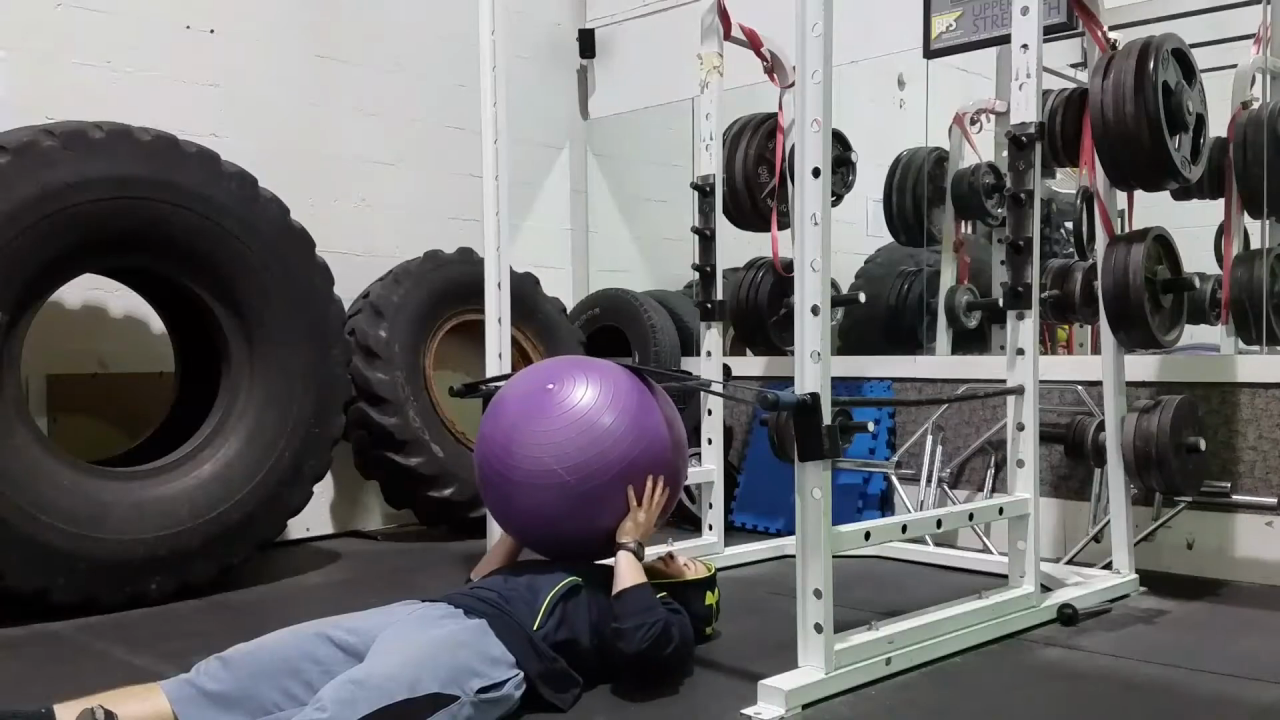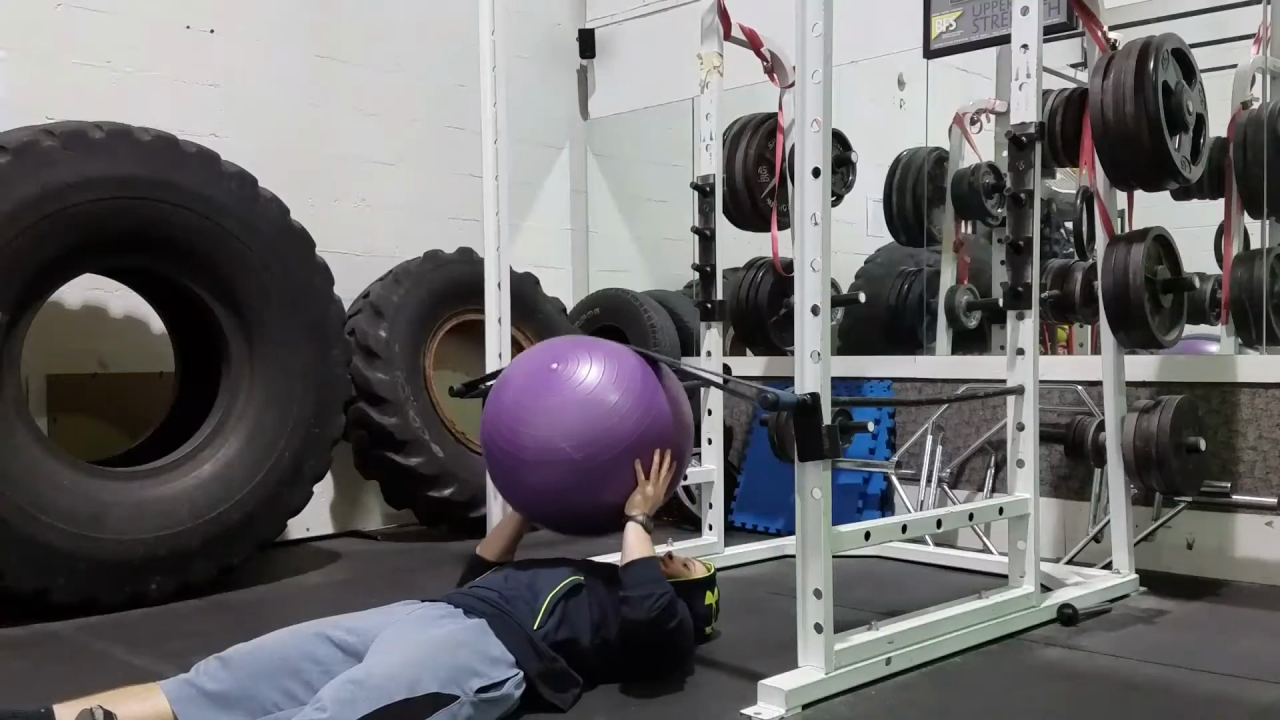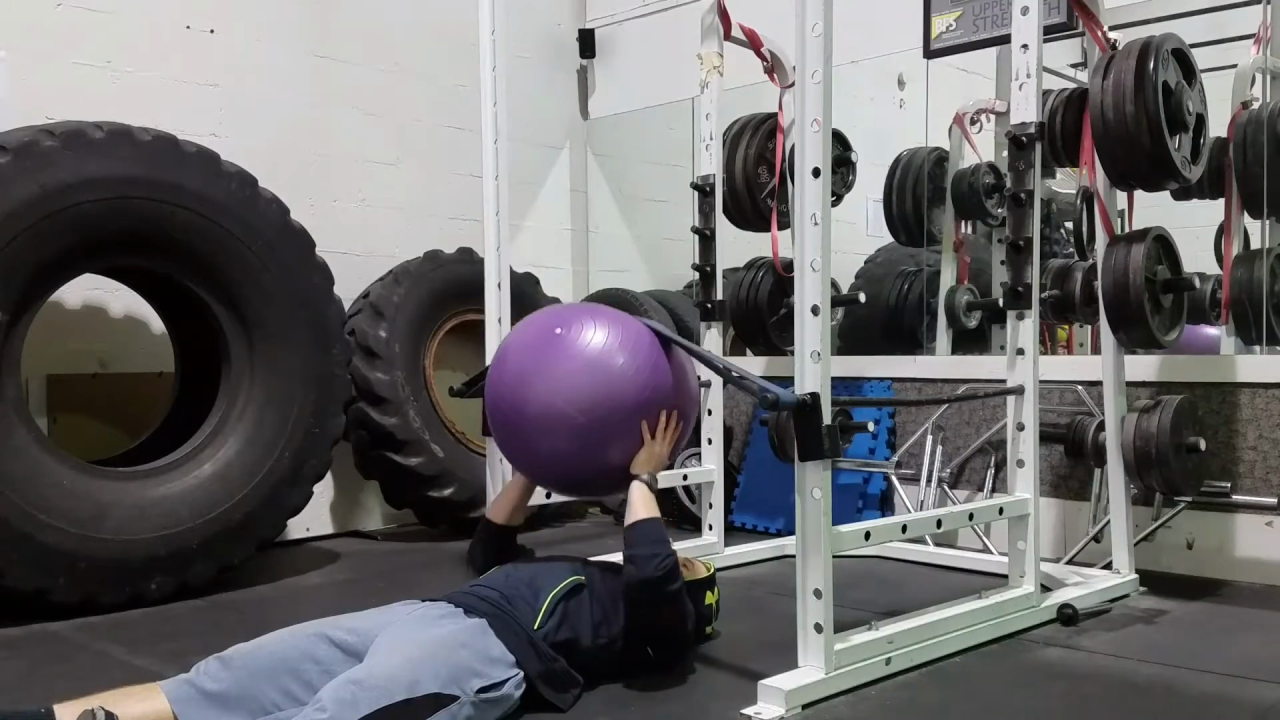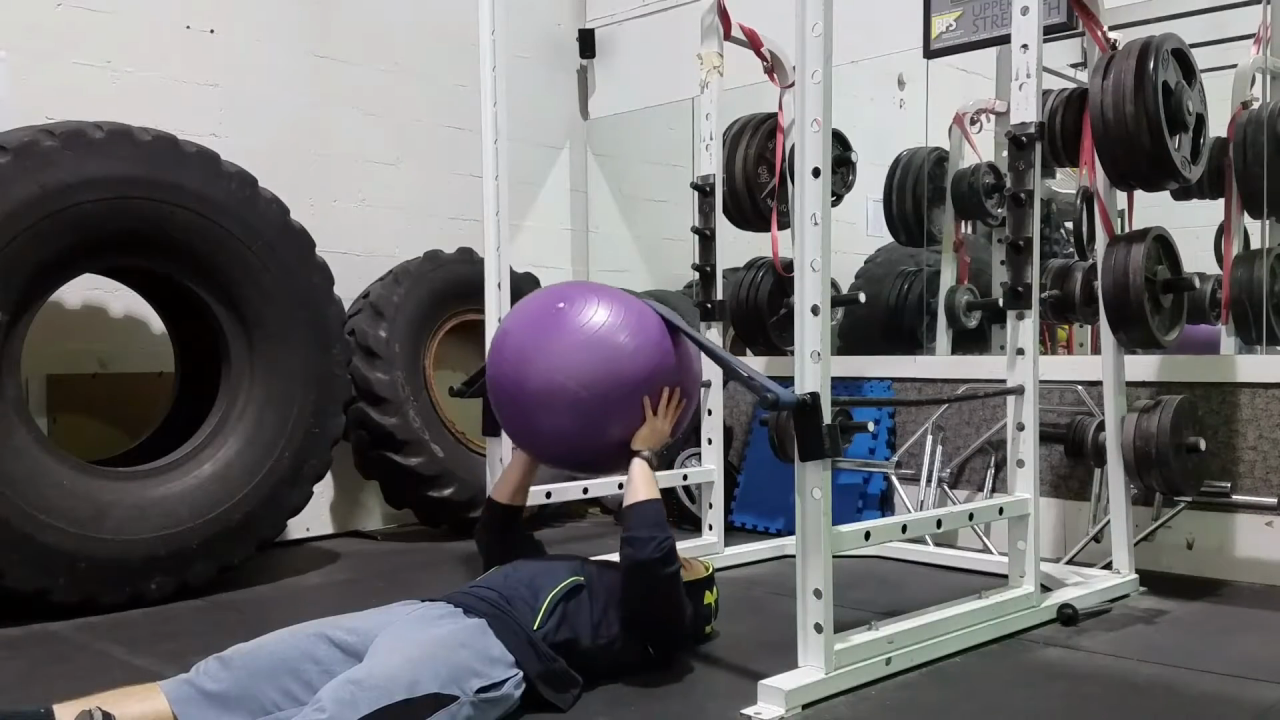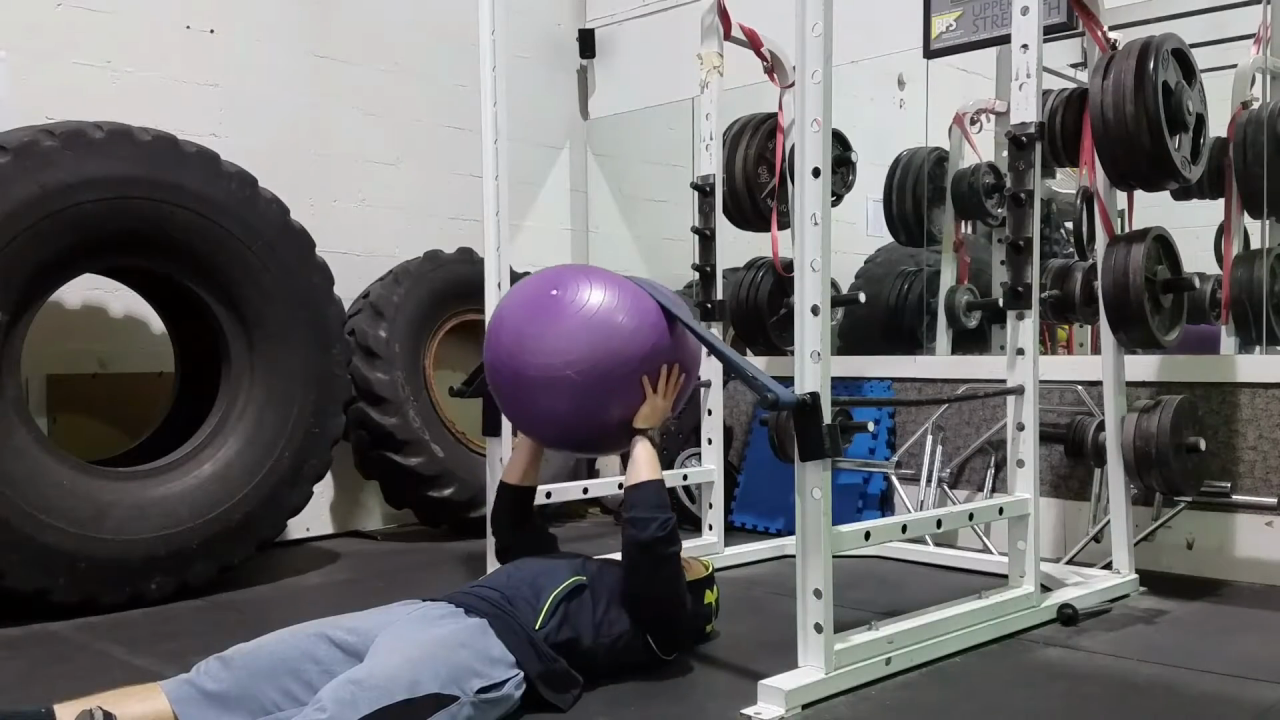
dt=0.2s
person 1, frame 1
left shoulder: (669, 631)
right shoulder: (580, 578)
left elbow: (635, 640)
right elbow: (477, 588)
left wrist: (630, 542)
left hip: (492, 653)
right hip: (421, 616)
person 1, frame 2
left shoulder: (669, 631)
right shoulder: (596, 580)
left elbow: (648, 609)
right elbow: (477, 575)
left wrist: (638, 516)
left hip: (492, 650)
right hip: (422, 614)
person 1, frame 3
left shoulder: (664, 625)
right shoulder: (579, 578)
left elbow: (651, 573)
right elbow: (488, 551)
left wrist: (642, 478)
left hip: (491, 650)
right hip: (421, 614)
person 1, frame 4
left shoulder: (660, 623)
right shoulder: (580, 578)
left elbow: (650, 555)
right elbow: (495, 532)
left wrist: (641, 455)
left hip: (489, 651)
right hip: (422, 614)
person 1, frame 5
left shoulder: (661, 620)
right shoulder: (575, 574)
left elbow: (651, 537)
right elbow: (512, 519)
left wrist: (644, 433)
left hip: (489, 651)
right hip: (422, 615)
